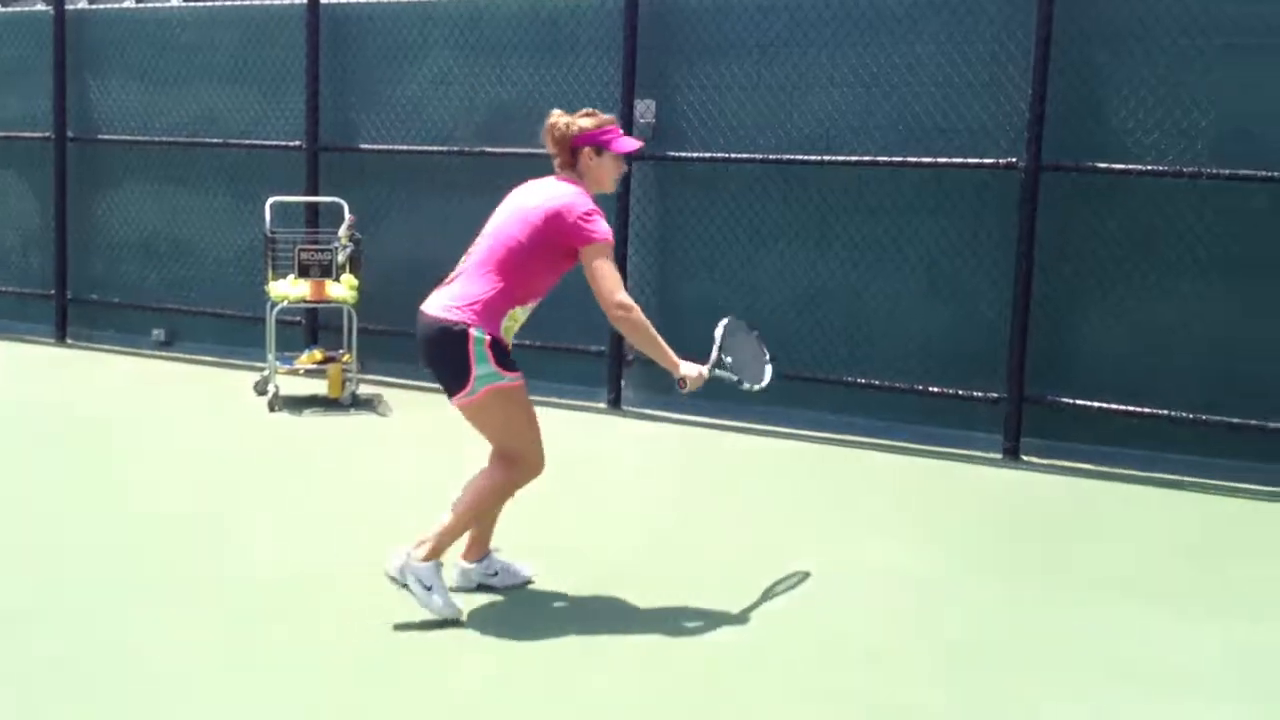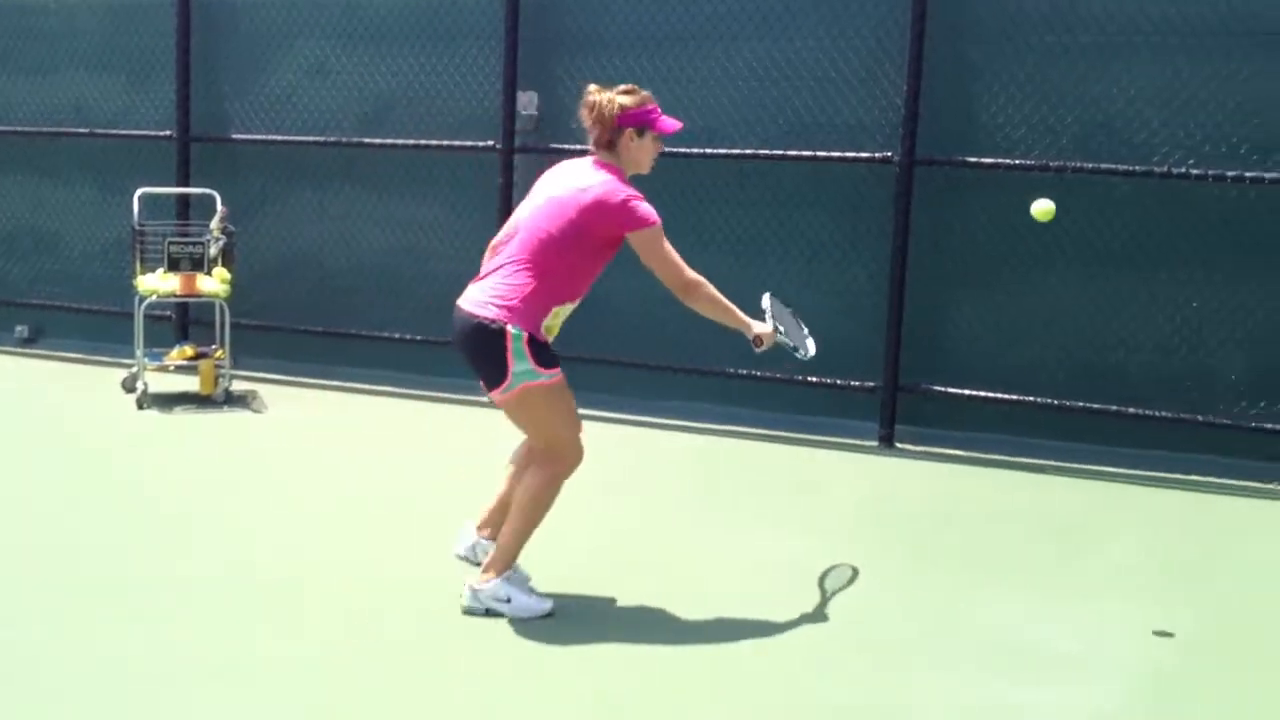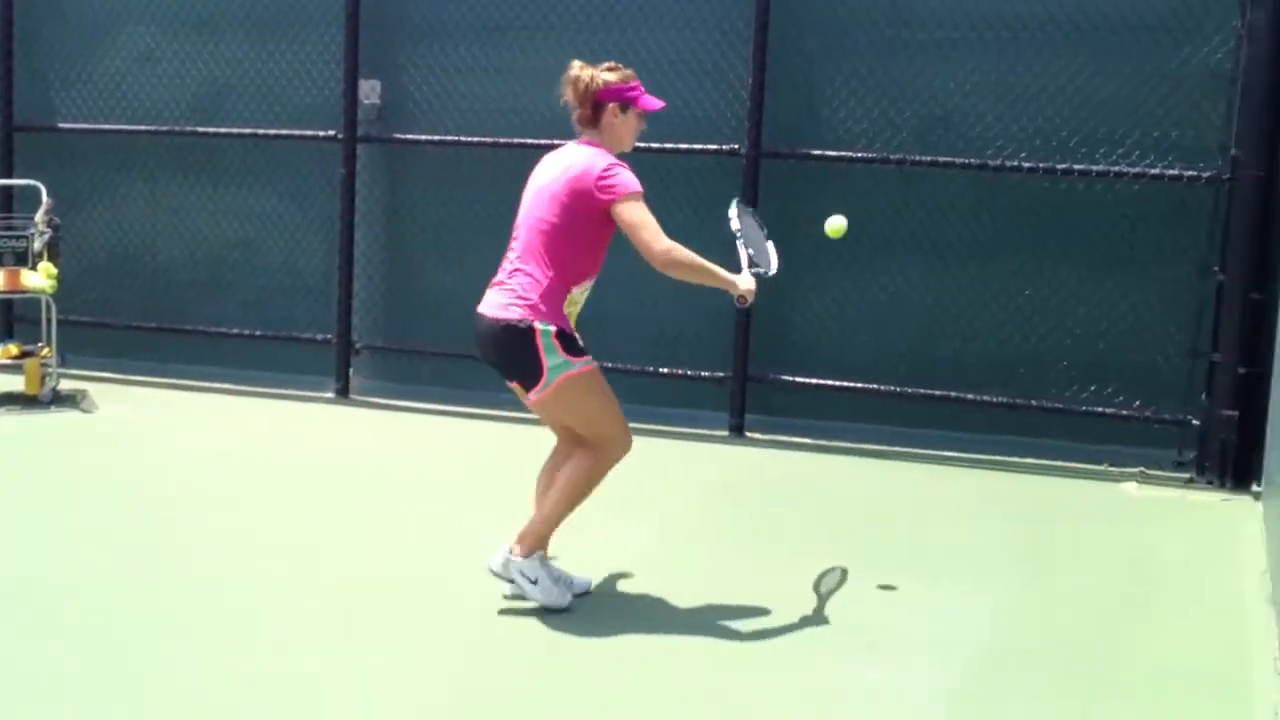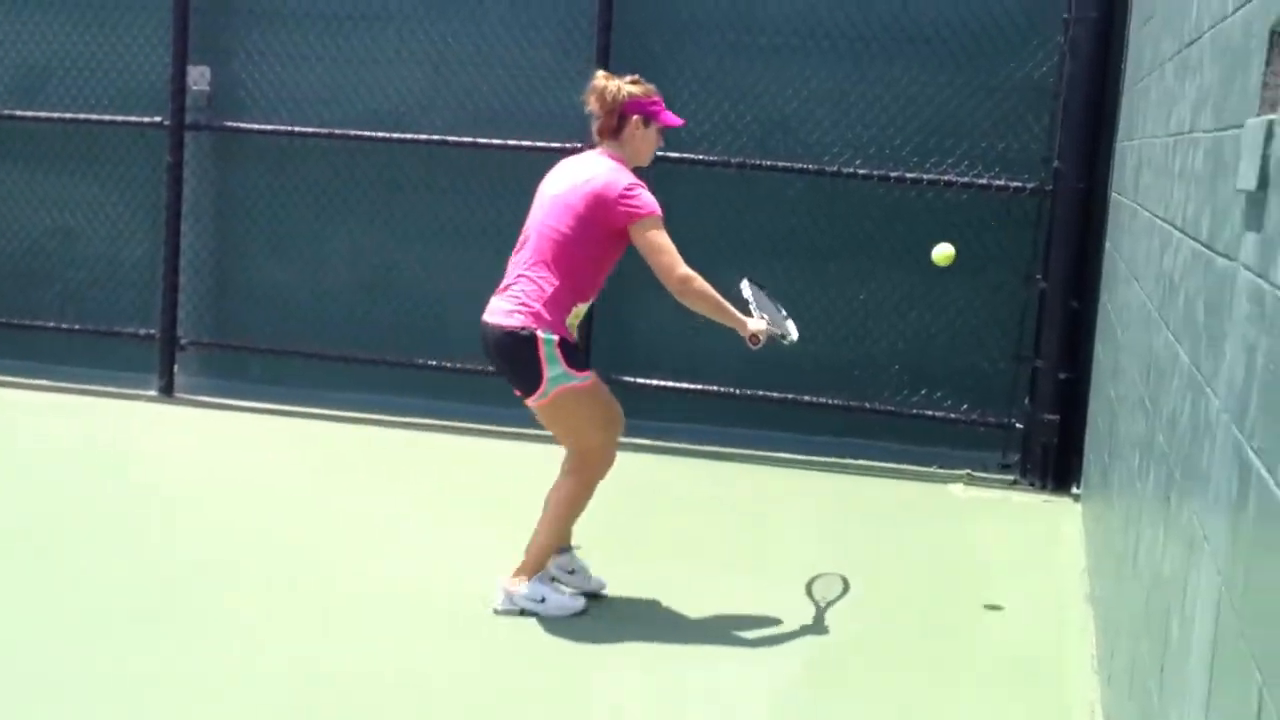
dt=0.5s
person 1, frame 1
left shoulder: (532, 191)
right shoulder: (581, 212)
right elbow: (619, 309)
right wrist: (676, 366)
left hip: (441, 320)
right hip: (465, 336)
left knee: (517, 443)
right knee: (524, 460)
left ankle: (475, 560)
right ankle: (422, 558)
person 1, frame 2
left shoulder: (564, 172)
right shoulder: (621, 200)
left elbow: (499, 245)
right elbow: (685, 284)
right wrist: (750, 326)
left hip: (480, 317)
right hip: (504, 333)
left knee: (554, 436)
right knee: (560, 453)
left ankle: (485, 532)
right ankle: (491, 578)
person 1, frame 3
left shoulder: (556, 161)
right shoulder: (605, 171)
right elbow: (664, 255)
right wrist: (733, 281)
left hip: (501, 321)
right hip: (529, 331)
left knee: (578, 440)
right knee: (611, 440)
left ankle: (530, 561)
right ankle: (524, 550)
person 1, frame 4
left shoulder: (568, 169)
right shoulder: (624, 188)
right elbow: (680, 280)
right wrist: (742, 322)
left hip: (505, 328)
right hip: (535, 339)
left knee: (606, 426)
right knee: (592, 456)
left ankle: (556, 551)
right ankle: (523, 581)
